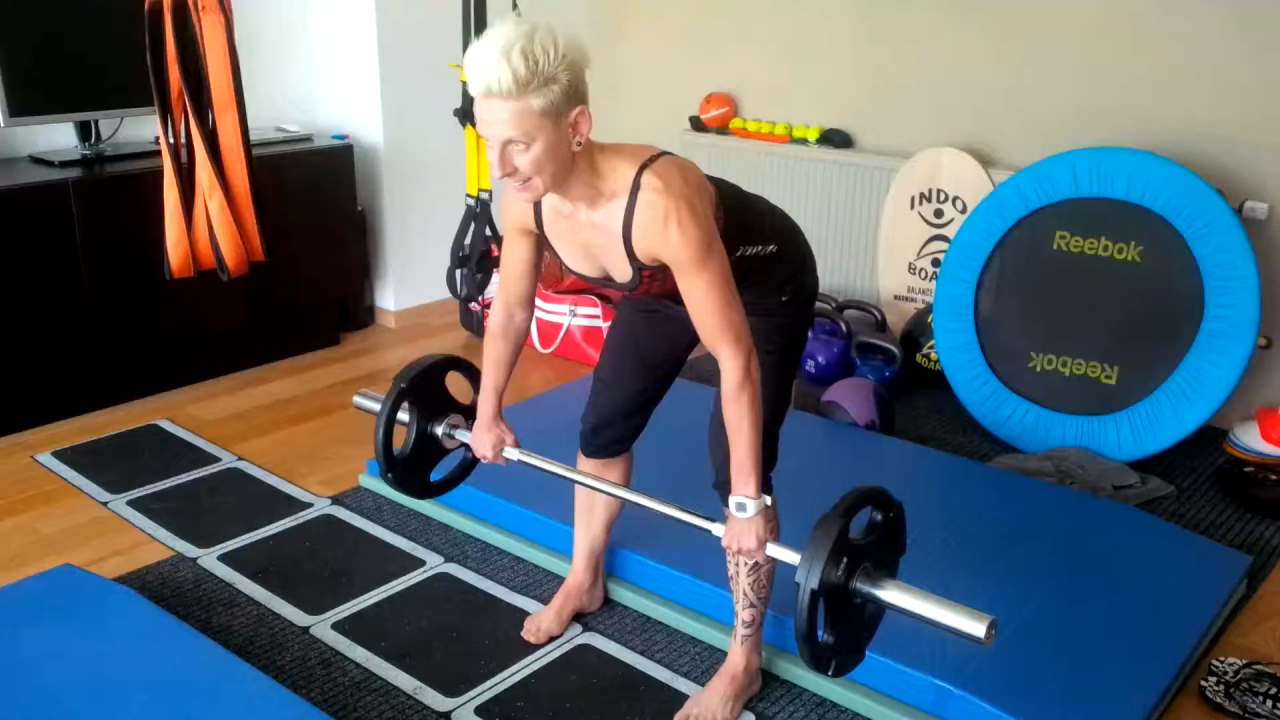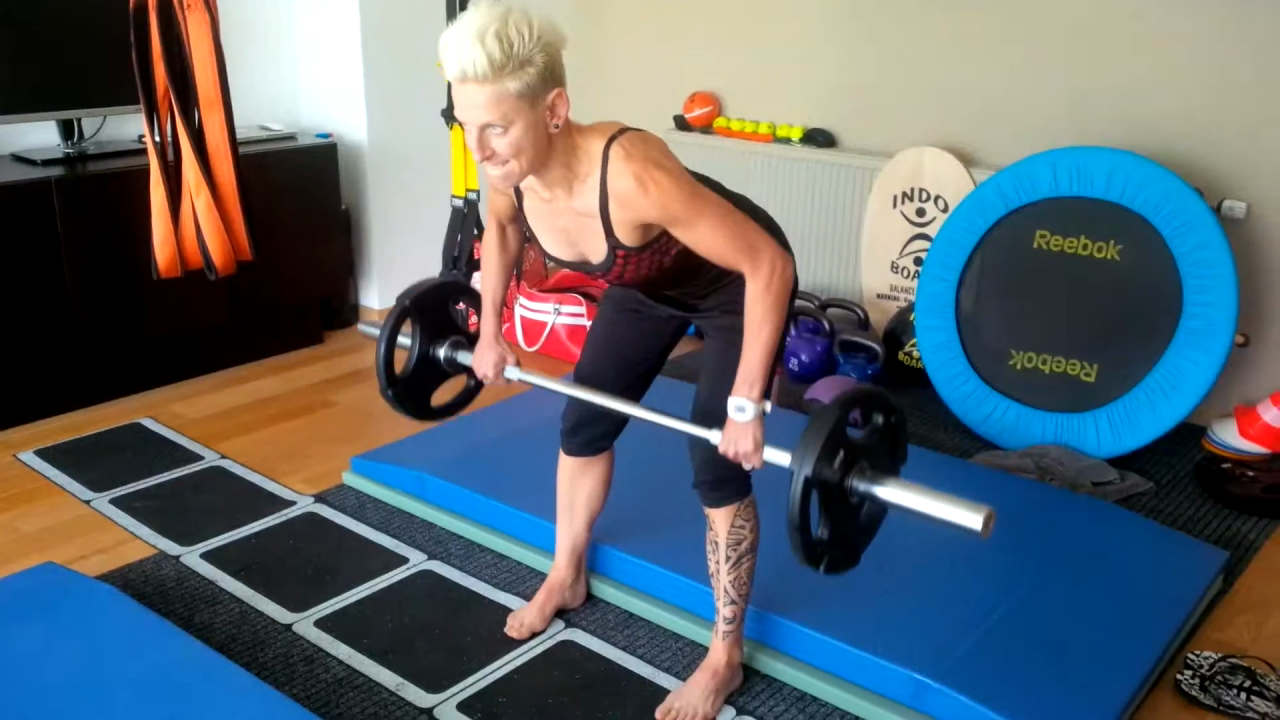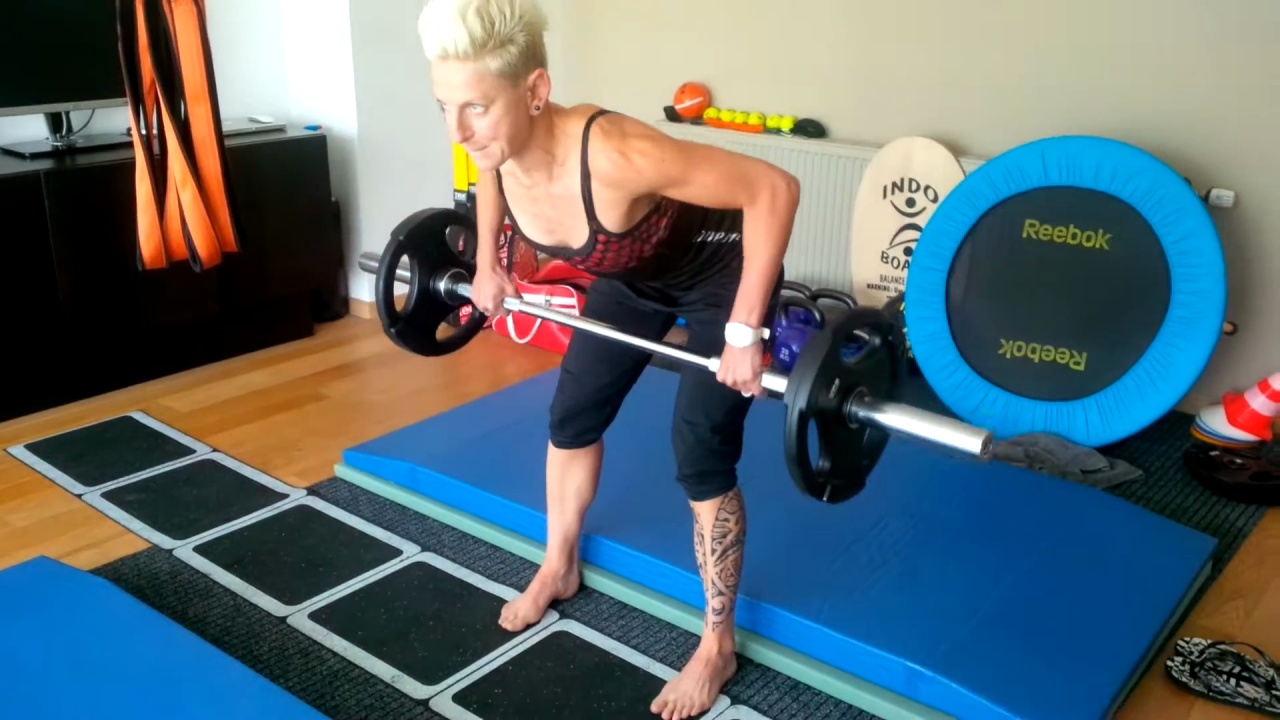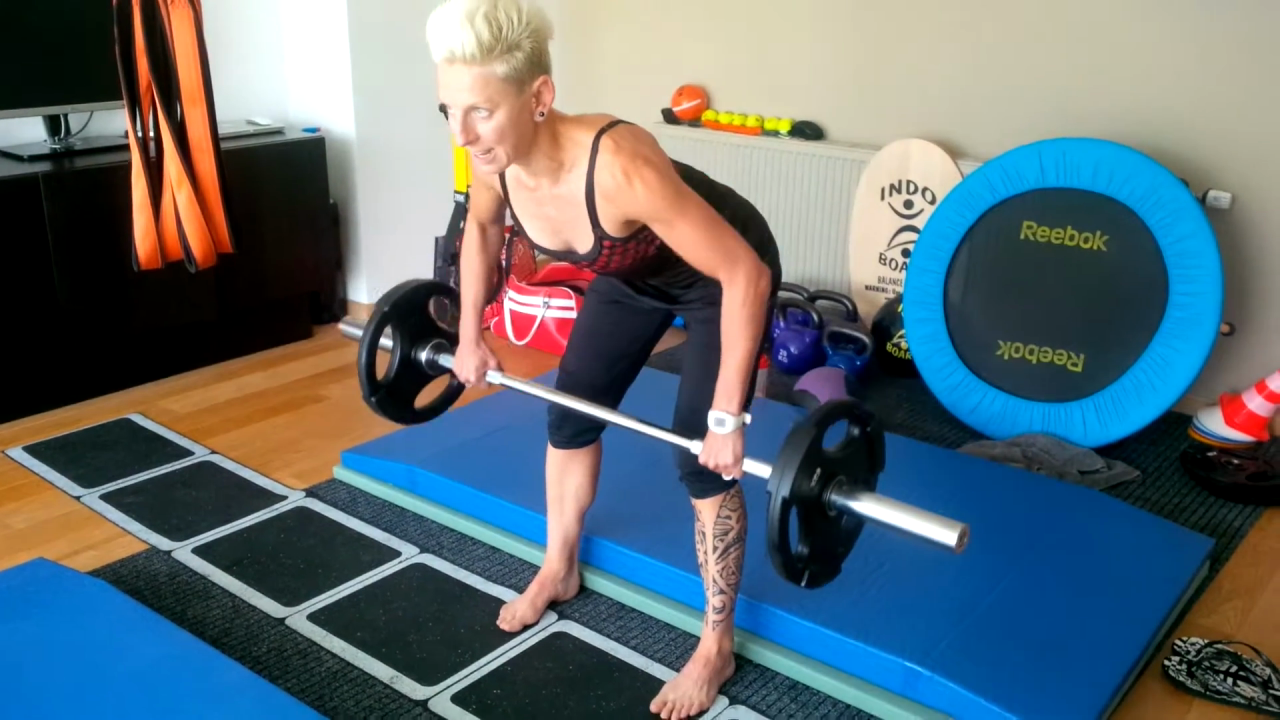
dt=0.5s
person 1, frame 1
left shoulder: (659, 203)
right shoulder: (526, 199)
left elbow: (736, 360)
right elbow: (510, 309)
left wrist: (746, 502)
right wrist: (487, 412)
left hip: (766, 282)
right hip: (664, 284)
left knee: (735, 465)
right knee: (601, 427)
left ankle: (743, 662)
right ankle: (584, 582)
person 1, frame 2
left shoulder: (631, 173)
right shoulder: (509, 171)
left elbow: (769, 267)
right elbow: (502, 233)
left wrist: (746, 405)
right wrist: (489, 329)
left hip: (739, 273)
right hip: (648, 282)
left knee: (720, 461)
right knee: (582, 421)
left ankle: (725, 656)
right ankle: (567, 578)
person 1, frame 3
left shoulder: (612, 153)
right shoulder: (495, 146)
left elbow: (774, 190)
left wrist: (743, 331)
right wrist: (488, 260)
left hip: (719, 270)
right hip: (631, 273)
left knee: (700, 453)
right knee: (571, 415)
left ankle: (717, 645)
right ankle: (558, 569)
person 1, frame 4
left shoulder: (619, 167)
right shoulder: (495, 160)
left elbow: (747, 273)
right elbow: (481, 230)
left wrist: (726, 419)
right wrist: (470, 334)
left hip: (717, 274)
right hip: (633, 270)
left knee: (701, 454)
right knee: (570, 413)
left ankle: (716, 645)
right ankle: (559, 570)
